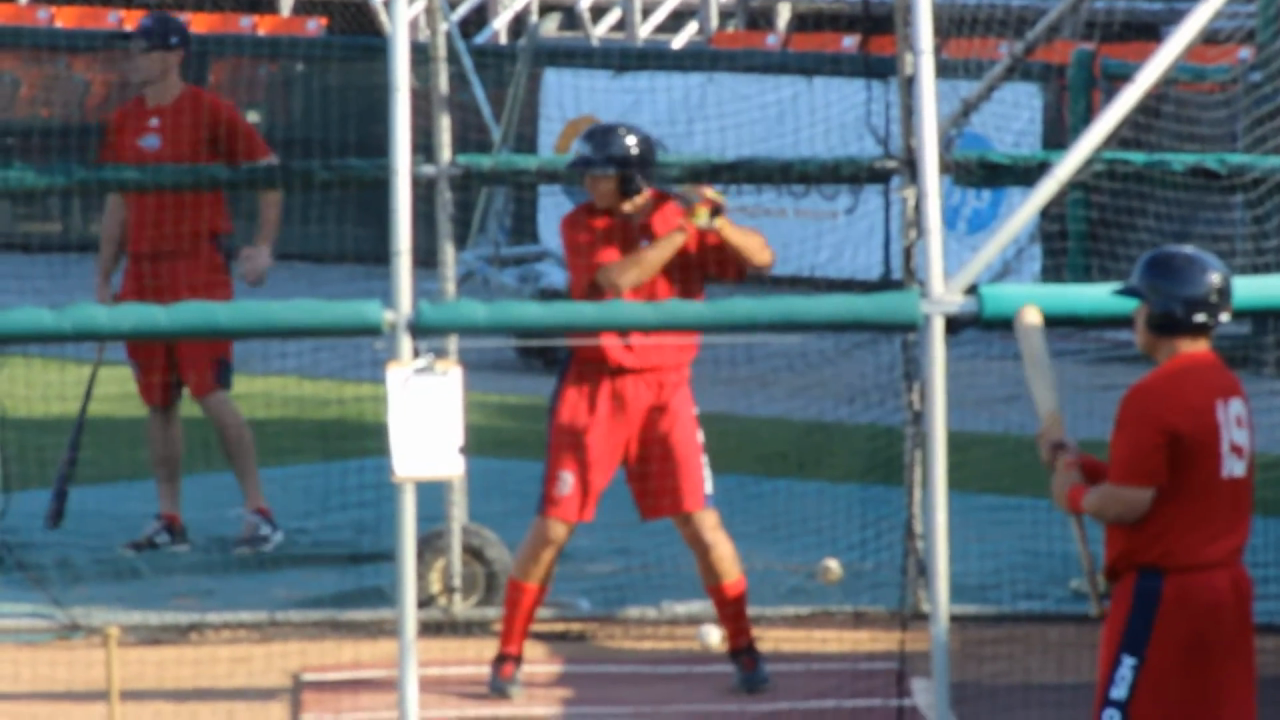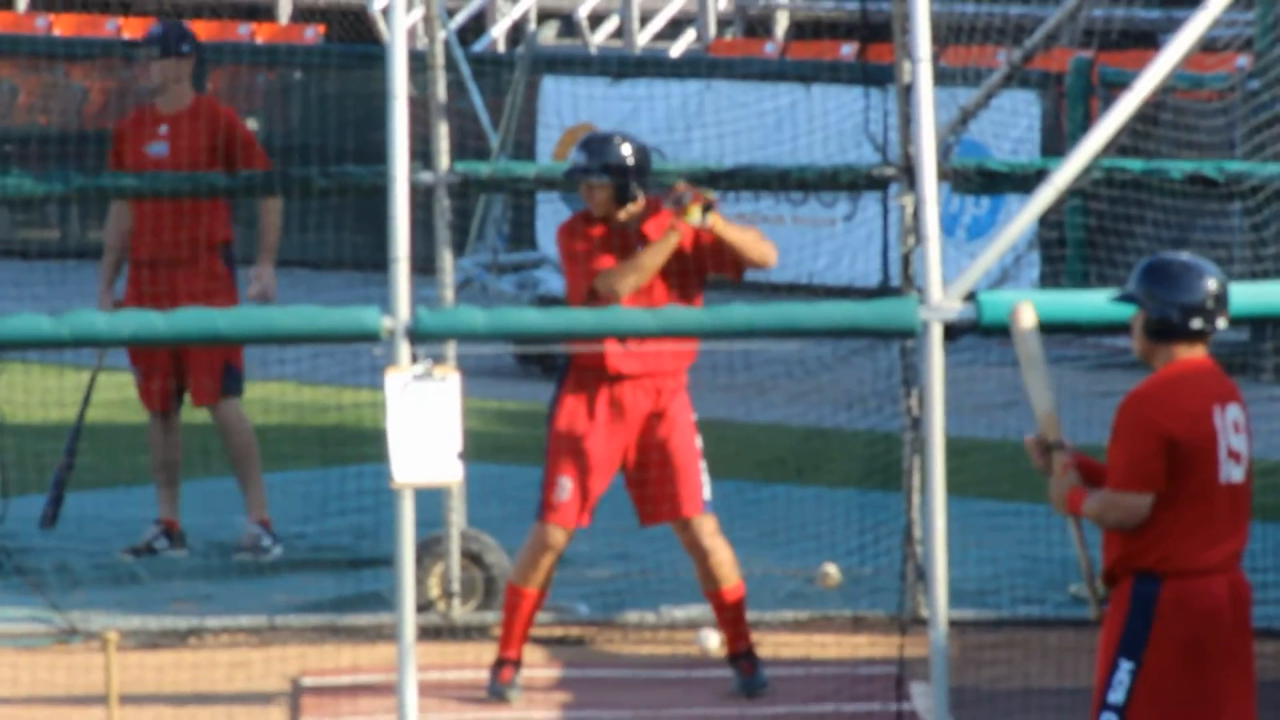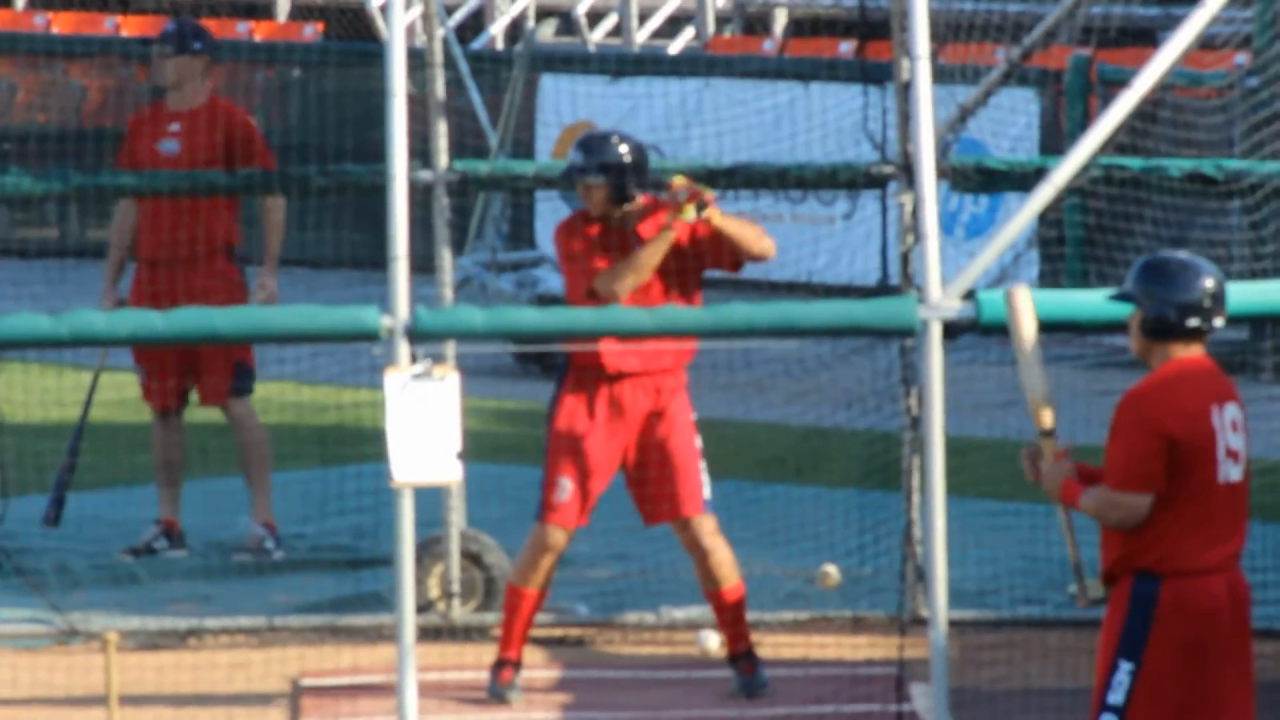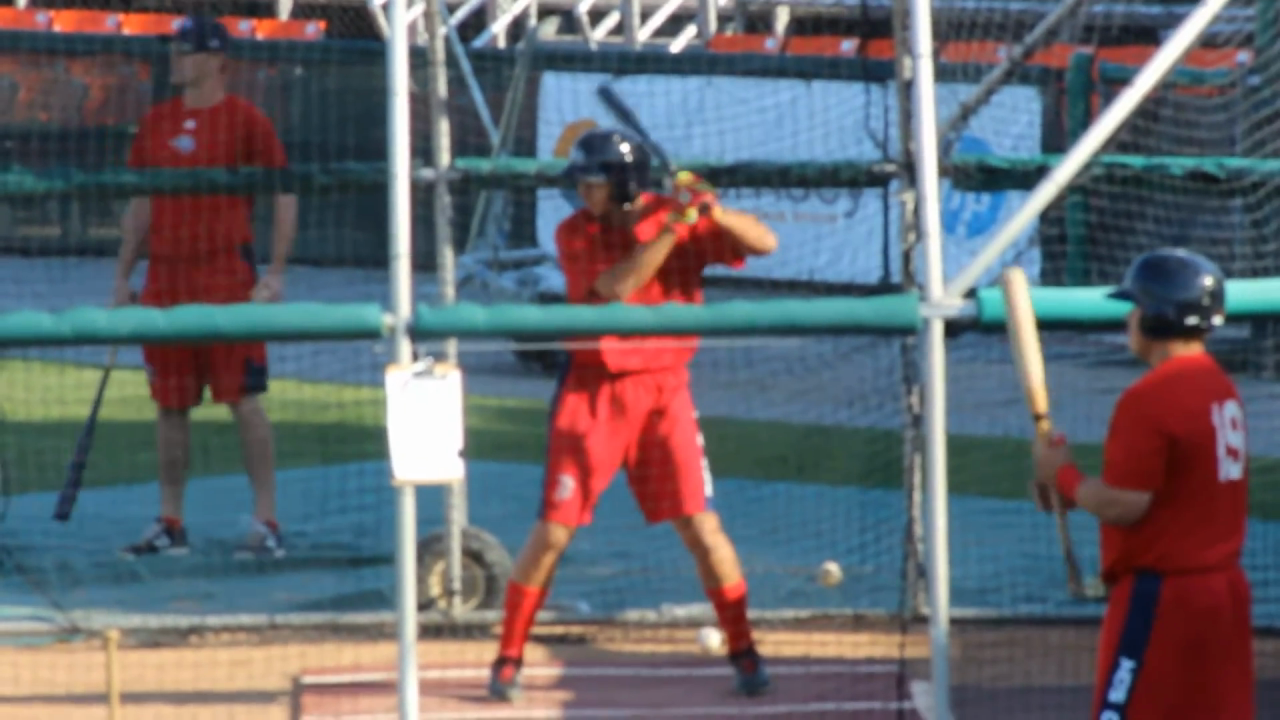
dt=0.1s
person 1, frame 1
left shoulder: (680, 211)
right shoulder: (579, 224)
left elbow: (762, 260)
right elbow: (618, 280)
left wrist: (719, 226)
right wrist: (683, 227)
left hip: (665, 387)
right hip: (593, 388)
left knee: (700, 522)
right knee: (553, 525)
left ankle: (743, 648)
right ankle: (509, 653)
person 1, frame 2
left shoulder: (685, 221)
right shoulder: (575, 233)
left elbow: (764, 256)
right elbow: (615, 286)
left wrist: (710, 219)
right wrist: (674, 228)
left hip: (663, 392)
right hip: (591, 394)
left knee: (699, 527)
right knee: (551, 530)
left ankle: (742, 651)
right ankle: (508, 657)
person 1, frame 3
left shoulder: (682, 219)
right shoulder: (573, 232)
left elbow: (764, 249)
right elbow: (614, 287)
left wrist: (707, 213)
right wrist: (670, 225)
left hip: (662, 392)
right hip: (591, 394)
left knee: (699, 527)
right knee: (551, 531)
left ankle: (742, 652)
right ankle: (508, 658)
person 1, frame 4
left shoulder: (677, 214)
right shoulder: (574, 232)
left elbow: (764, 242)
right elbow: (616, 287)
left wrist: (712, 210)
right wrist: (674, 226)
left hip: (663, 389)
right hip: (592, 391)
left knee: (700, 524)
right knee: (553, 529)
left ankle: (743, 650)
right ankle: (509, 655)
person 2, frame 1
left shoulder: (209, 112)
right shoulder: (121, 123)
left elbow: (269, 170)
right elbow: (117, 205)
left wrist: (264, 245)
right wrist: (103, 279)
left hip: (200, 271)
right hip: (142, 275)
left knee: (209, 393)
right knee: (158, 400)
left ankle: (259, 513)
right ankle: (170, 521)
person 2, frame 2
left shoulder: (219, 122)
right shoulder: (130, 129)
left elbow: (269, 193)
right elbow: (122, 210)
left wrist: (266, 264)
right wrist: (106, 284)
left hip: (206, 279)
right hip: (147, 281)
left knee: (222, 403)
right knee: (159, 407)
left ankle: (261, 524)
right ankle: (168, 527)
person 2, frame 3
left shoulder: (230, 121)
right shoulder: (141, 126)
left elbow: (272, 196)
right elbow: (128, 207)
left wrist: (270, 271)
right wrist: (110, 282)
left hip: (214, 278)
right hip: (154, 281)
left knee: (233, 401)
right knee: (163, 406)
left ankle: (265, 525)
right ankle: (168, 527)
person 2, frame 4
left shoulder: (246, 120)
right shoulder: (154, 121)
left elbow: (284, 199)
right elbow: (141, 202)
left wrist: (275, 272)
right wrist: (122, 275)
left hip: (227, 278)
right hip: (165, 277)
left knee: (243, 401)
right knee: (170, 404)
left ankle: (266, 525)
right ankle: (170, 525)
person 3, frame 1
left shoulder: (1154, 394)
right shoulder: (1226, 386)
left elbow: (1127, 503)
left wrist: (1073, 493)
right wrist: (1079, 463)
left hip: (1163, 591)
right hip: (1224, 585)
person 3, frame 2
left shoulder: (1151, 400)
right shoulder: (1224, 391)
left elbow: (1126, 509)
left wrist: (1072, 496)
right wrist: (1078, 467)
left hip: (1161, 596)
right hip: (1223, 591)
person 3, frame 3
left shoulder: (1149, 399)
right shoulder: (1222, 390)
left elbow: (1126, 509)
left wrist: (1068, 488)
right wrist: (1076, 471)
left hip: (1159, 596)
right hip: (1222, 590)
person 3, frame 4
left shoulder: (1148, 397)
right shoulder: (1220, 388)
left elbow: (1124, 506)
left wrist: (1063, 474)
right wrist: (1075, 487)
left hip: (1161, 595)
right hip: (1221, 588)
